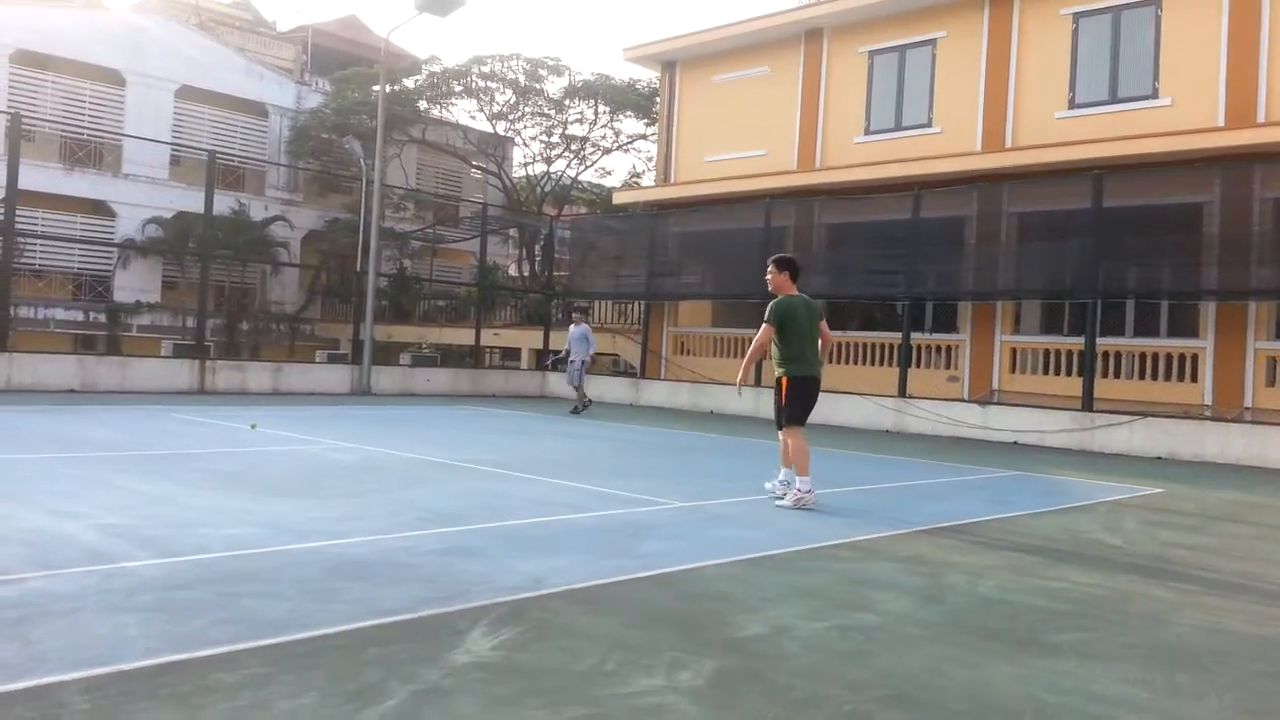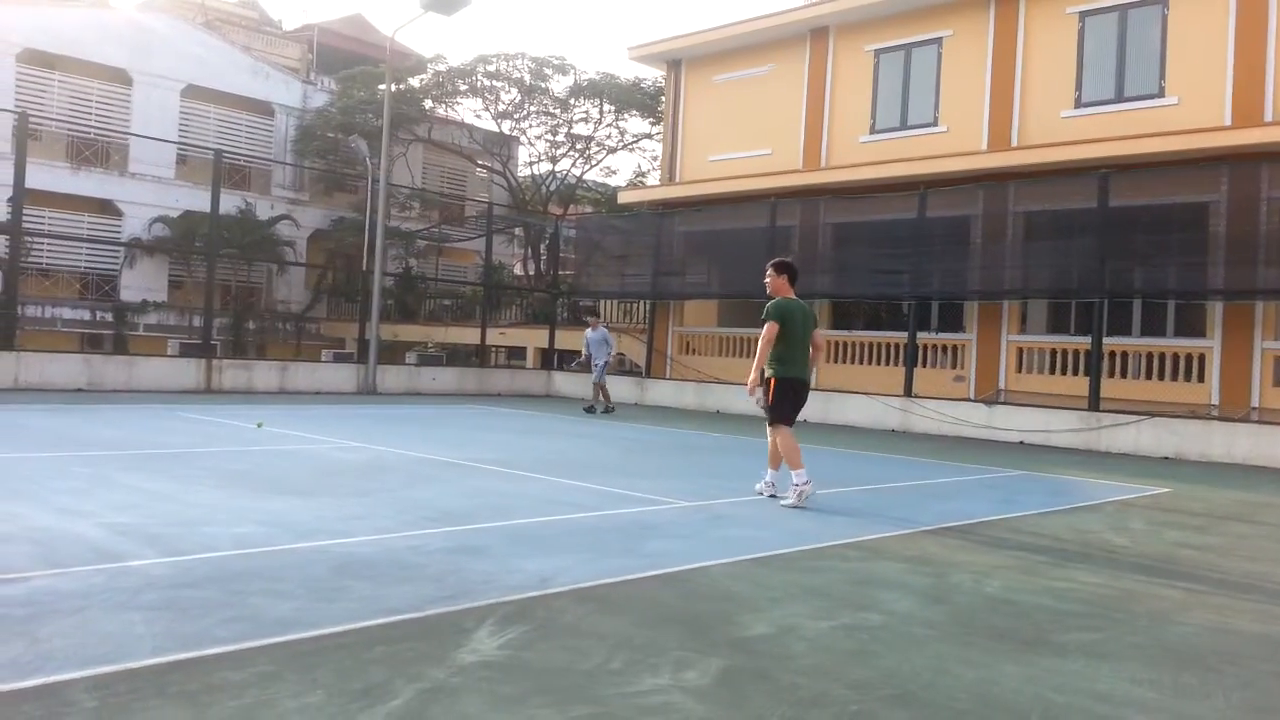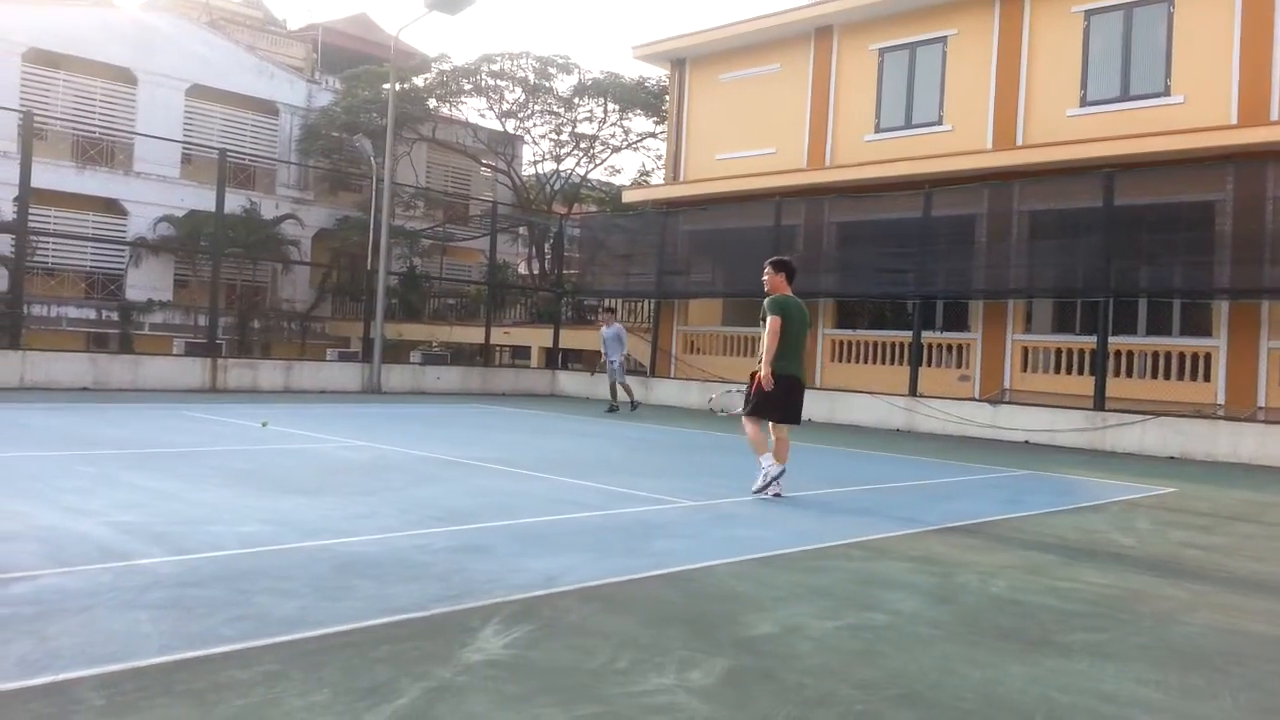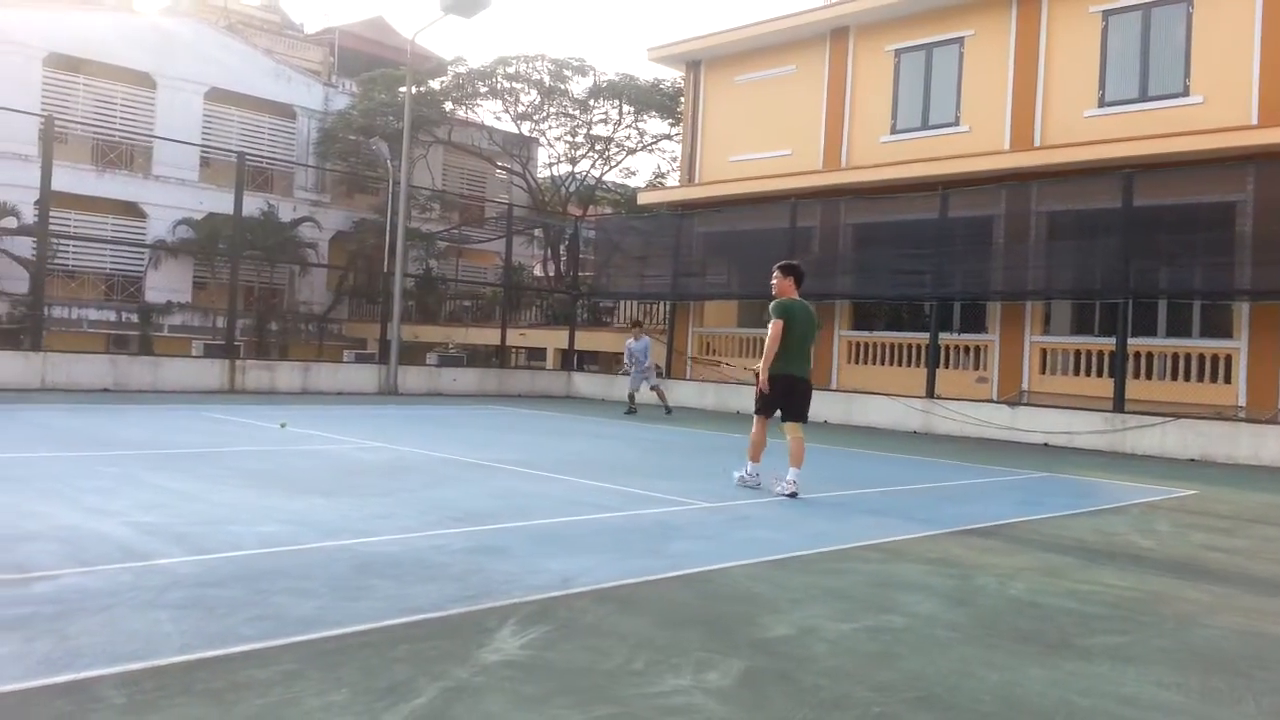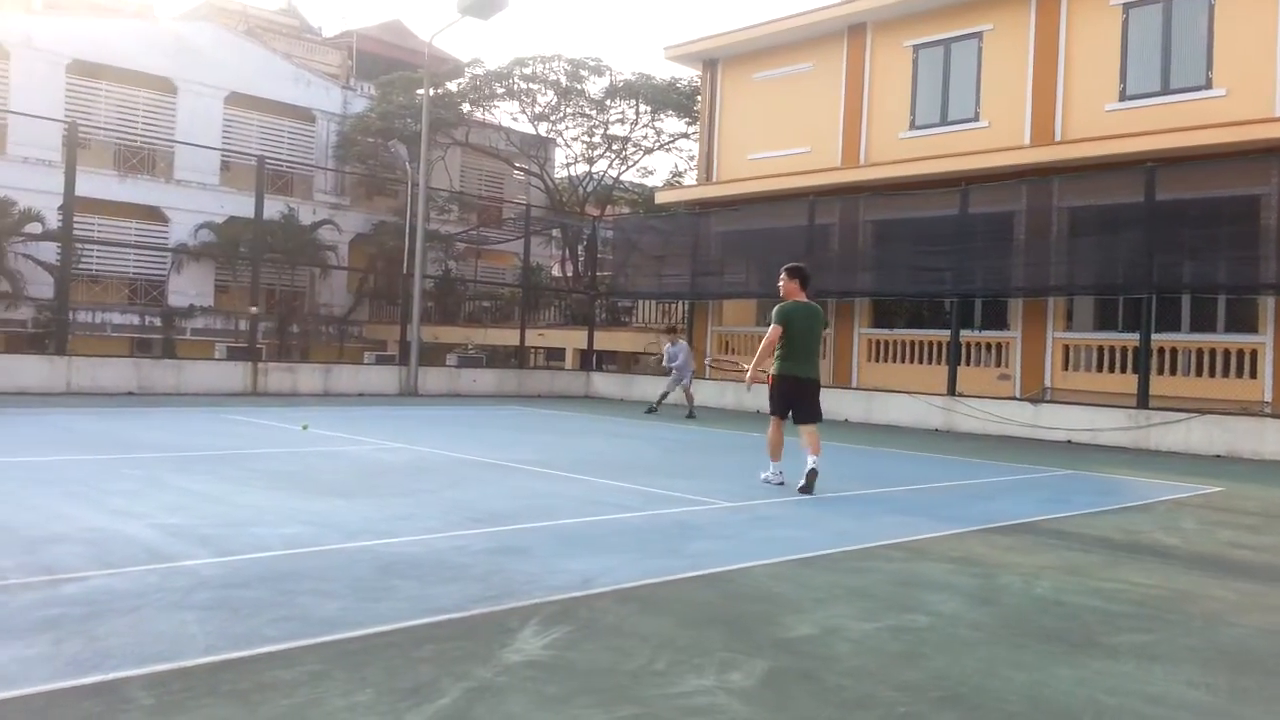
dt=0.2s
person 1, frame 1
left shoulder: (779, 305)
right shoulder: (811, 304)
left elbow: (761, 342)
right elbow: (827, 338)
left wrist: (743, 371)
left hip: (791, 377)
right hip: (811, 376)
left knee: (792, 431)
right knee: (787, 430)
left ankle: (804, 489)
right ankle: (784, 481)
person 1, frame 2
left shoulder: (775, 306)
right shoulder: (807, 310)
left elbow: (767, 339)
right elbow: (817, 346)
left wrist: (755, 371)
left hip: (780, 377)
right hip: (801, 379)
left knee: (782, 430)
right knee: (778, 429)
left ankle: (802, 482)
right ankle: (771, 482)
person 1, frame 3
left shoulder: (773, 302)
right shoulder: (801, 308)
left elbow: (772, 332)
left wrist: (766, 364)
left hip: (773, 372)
right hip: (796, 376)
left knee: (751, 420)
right knee: (780, 428)
left ankle: (770, 466)
right ankle: (775, 482)
person 1, frame 4
left shoulder: (779, 306)
right shoulder: (810, 312)
left elbow: (774, 336)
left wrist: (763, 367)
left hip: (777, 373)
right hip: (803, 377)
left knee: (760, 421)
right knee: (794, 429)
left ankle: (751, 472)
right ankle: (792, 480)
person 1, frame 5
left shoulder: (783, 310)
right shoulder: (819, 313)
left elbow: (770, 340)
left wrist: (752, 369)
left hip: (783, 374)
right hip: (811, 377)
left knee: (777, 422)
right knee: (809, 427)
left ankle: (775, 472)
right ankle: (811, 465)
